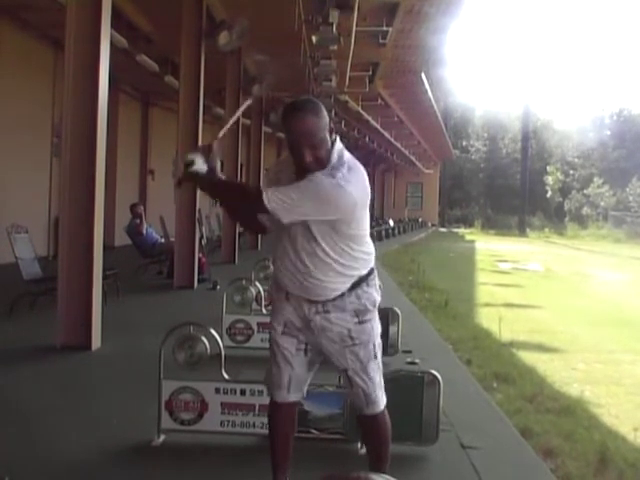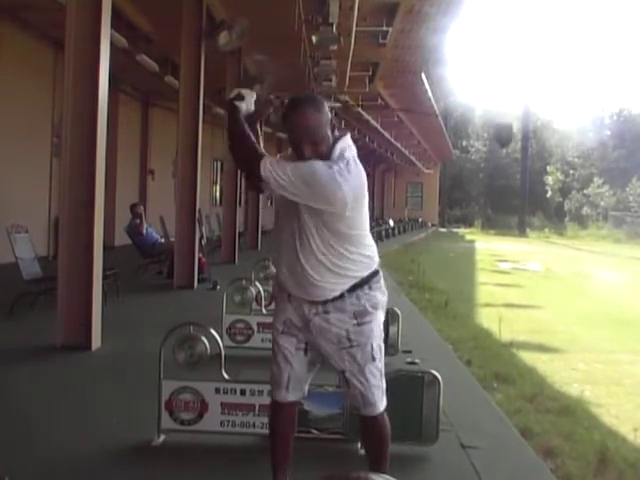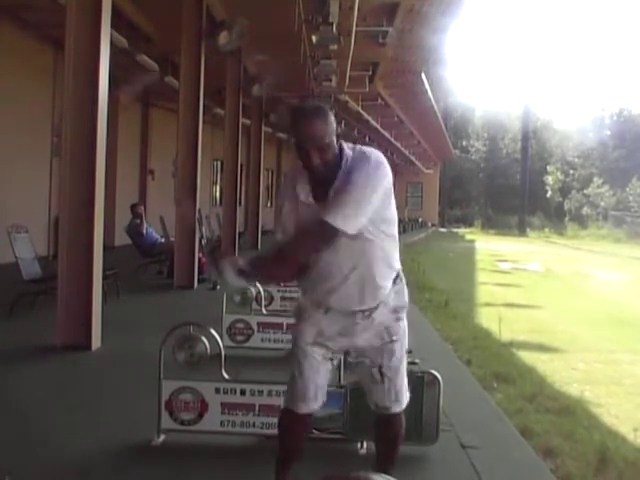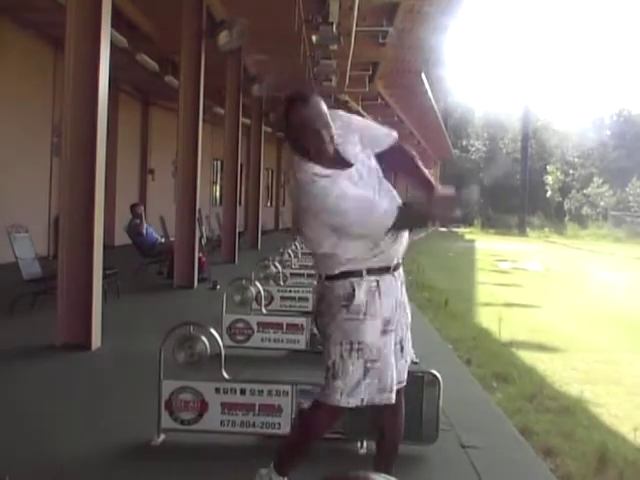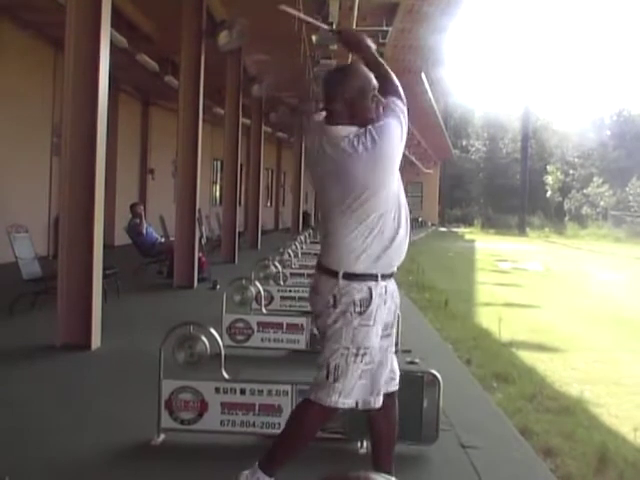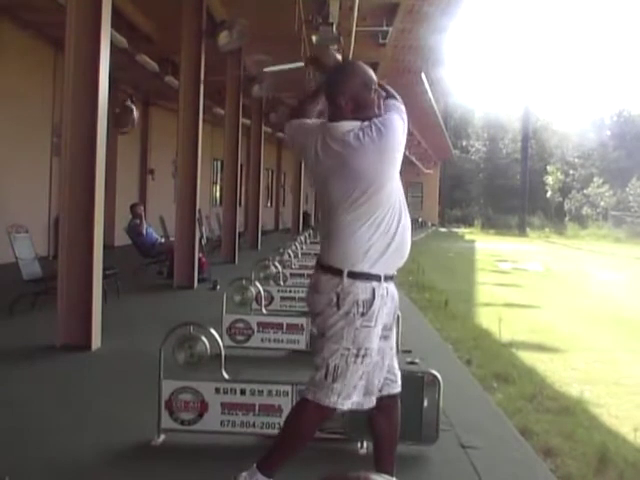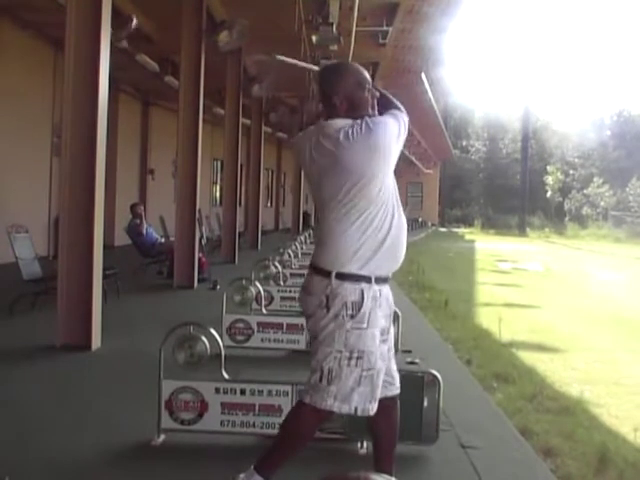
dt=0.2s
person 1, frame 1
left shoulder: (342, 183)
right shoulder: (296, 168)
left elbow: (255, 203)
right elbow: (260, 221)
left wrist: (203, 178)
right wrist: (213, 175)
left hip: (347, 304)
right hip: (291, 300)
left knee: (370, 402)
right knee: (283, 396)
person 1, frame 2
left shoulder: (335, 178)
right shoulder: (307, 164)
left elbow: (254, 166)
left wrist: (235, 116)
right wrist: (245, 123)
left hip: (350, 305)
right hip: (294, 300)
left knee: (370, 403)
right knee: (284, 396)
person 1, frame 3
left shoulder: (370, 167)
right shoulder: (292, 187)
left elbow: (317, 240)
right elbow: (294, 264)
left wrist: (253, 266)
left hip: (379, 307)
right hip: (322, 312)
left knee: (392, 406)
right knee: (301, 406)
person 1, frame 4
left shoulder: (343, 127)
right shoulder: (314, 188)
left elbow: (392, 144)
right elbow: (397, 218)
left wrist: (427, 183)
right wrist: (435, 204)
left hip: (386, 279)
right hip: (355, 293)
left knee: (392, 389)
right knee: (340, 397)
person 1, frame 5
left shoulder: (320, 135)
right shoulder: (376, 147)
right elbow: (395, 100)
right wrist: (369, 53)
left hip: (373, 284)
right hip: (357, 290)
left knee: (384, 387)
right knee: (330, 395)
person 1, frame 6
left shoulder: (315, 140)
right shoulder: (383, 137)
left elbow: (293, 119)
right elbow: (395, 100)
left wrist: (327, 83)
right wrist: (343, 76)
left hip: (369, 288)
right hip: (355, 291)
left knee: (386, 390)
right knee: (328, 395)
person 1, frame 7
left shoulder: (313, 141)
right shoulder: (374, 136)
right elbow: (400, 112)
right wrist: (361, 86)
left hip: (366, 290)
right hip: (347, 292)
left knee: (385, 390)
right knee: (325, 398)
